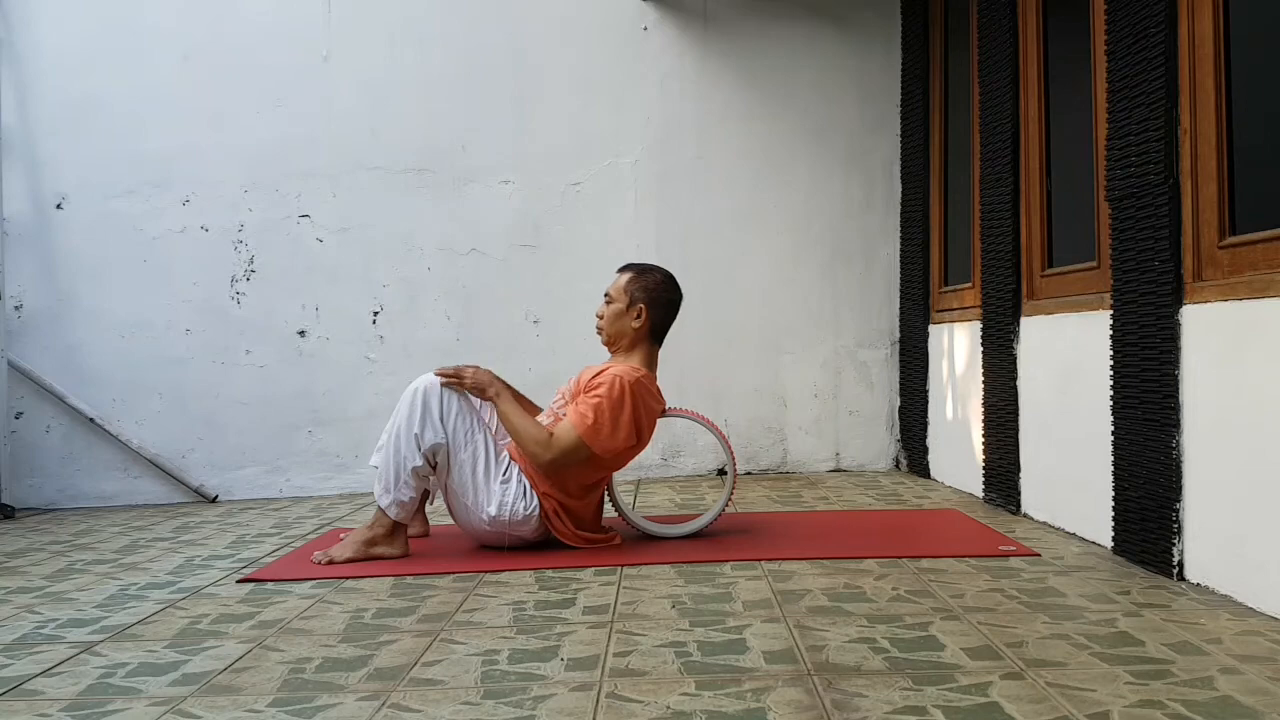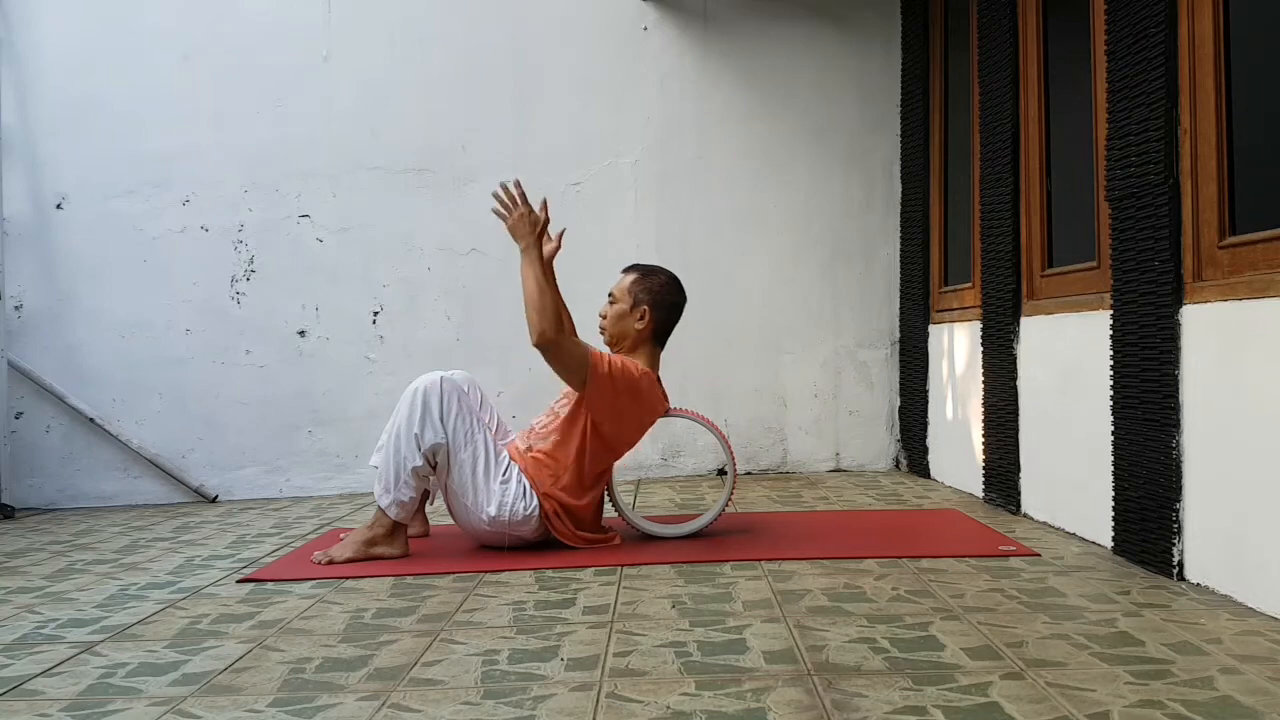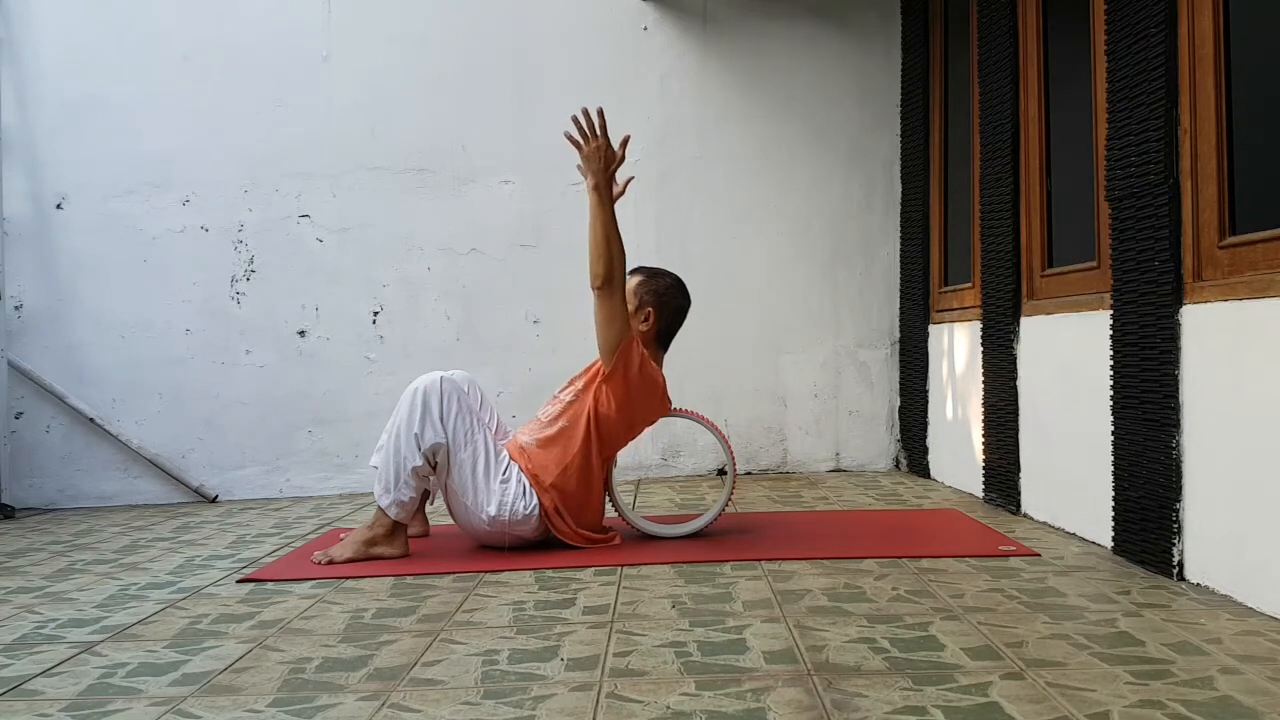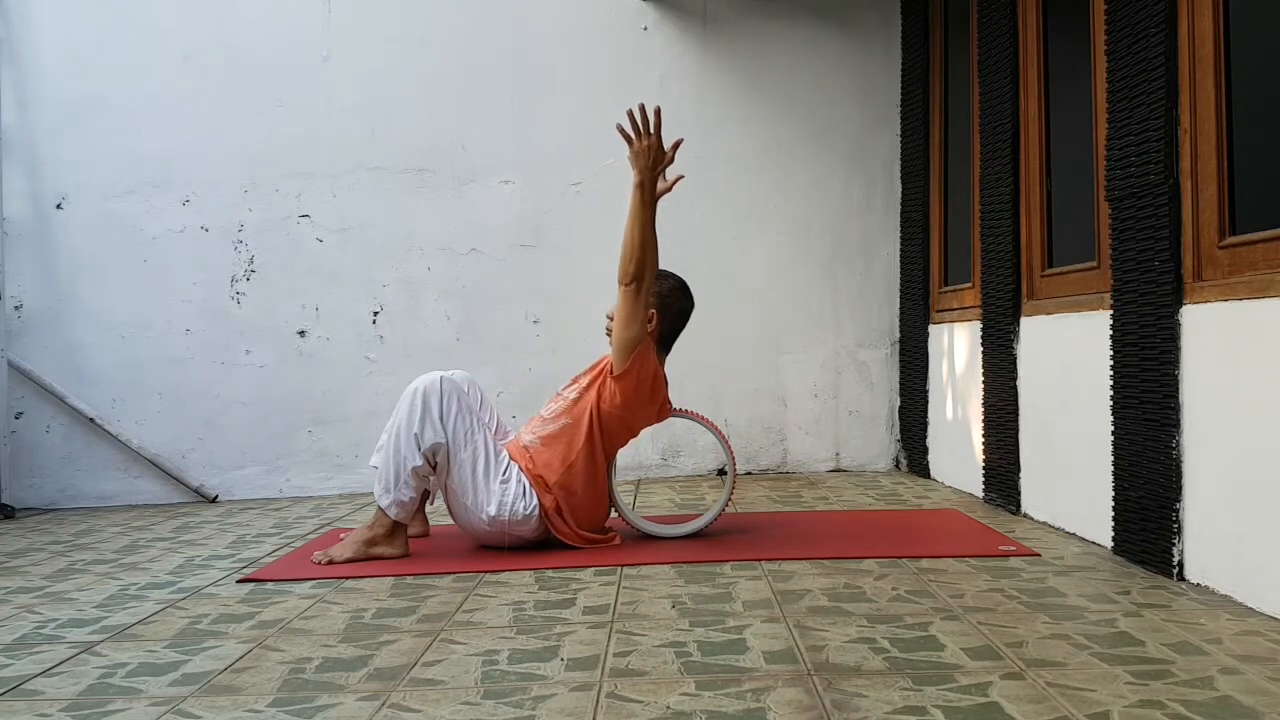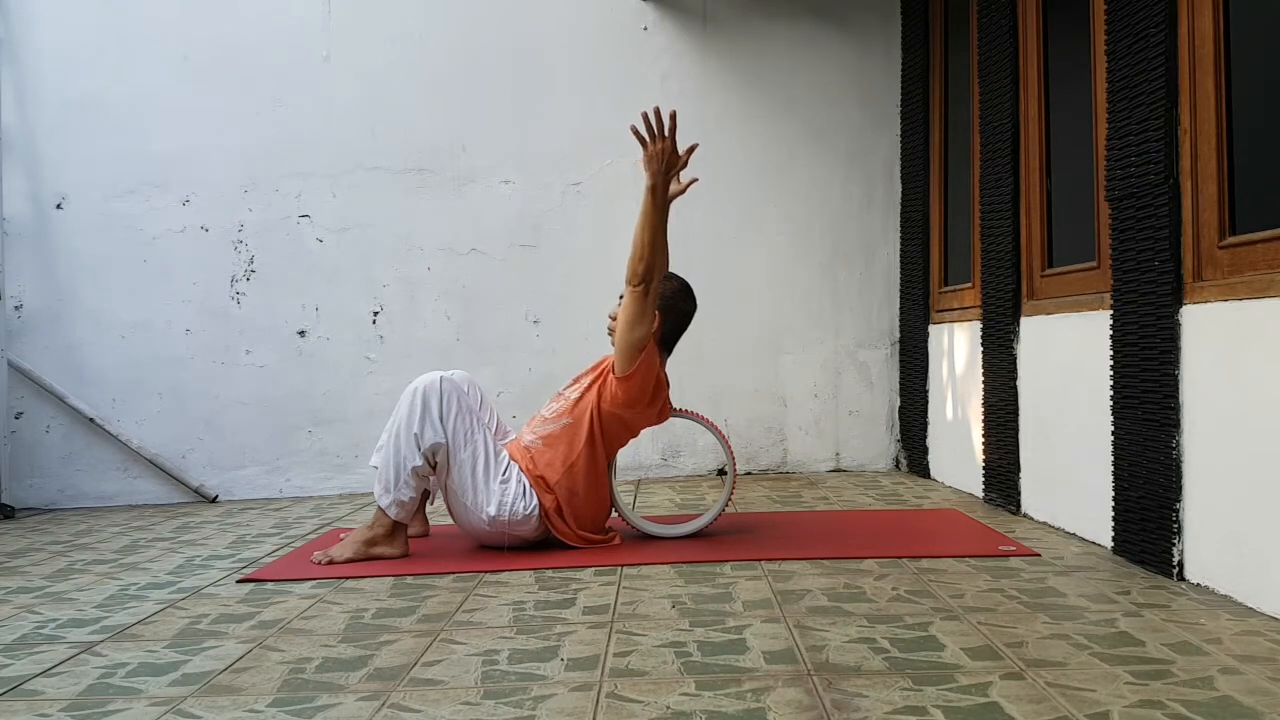
dt=0.7s
person 1, frame 1
left shoulder: (622, 384)
right shoulder: (625, 380)
left elbow: (548, 454)
left wrist: (495, 393)
right wrist: (498, 388)
left hip: (518, 507)
right hip: (518, 484)
left knee: (431, 394)
right knee: (453, 391)
left ankle: (385, 531)
right ankle: (411, 512)
person 1, frame 2
left shoulder: (630, 382)
right shoulder: (632, 379)
left elbow: (547, 336)
right elbow: (567, 341)
left wrist: (528, 246)
right wrist: (542, 261)
left hip: (518, 507)
right hip: (520, 483)
left knee: (434, 392)
right knee: (457, 388)
left ankle: (386, 531)
right ankle: (411, 511)
person 1, frame 3
left shoulder: (636, 376)
right shoulder: (634, 378)
left elbow: (603, 284)
right elbow: (609, 288)
left wrist: (600, 189)
right wrist: (601, 199)
left hip: (514, 507)
right hip: (520, 484)
left knee: (434, 392)
right knee: (456, 386)
left ankle: (386, 530)
right ankle: (410, 510)
person 1, frame 4
left shoulder: (639, 376)
right shoulder: (636, 379)
left elbow: (634, 280)
right elbow: (641, 284)
left wrist: (643, 186)
right wrist: (648, 196)
left hip: (515, 506)
right hip: (518, 480)
left knee: (435, 391)
right knee: (456, 386)
left ankle: (386, 530)
right ankle: (411, 511)
person 1, frame 5
left shoulder: (639, 376)
right shoulder: (638, 378)
left elbow: (641, 282)
right elbow: (651, 285)
left wrist: (654, 189)
right wrist: (662, 201)
left hip: (515, 506)
right hip: (517, 481)
left knee: (434, 391)
right knee: (456, 386)
left ankle: (386, 529)
right ankle: (410, 512)
